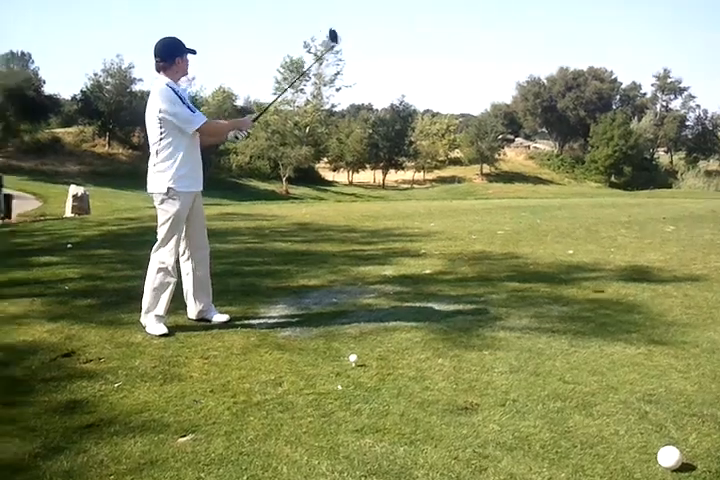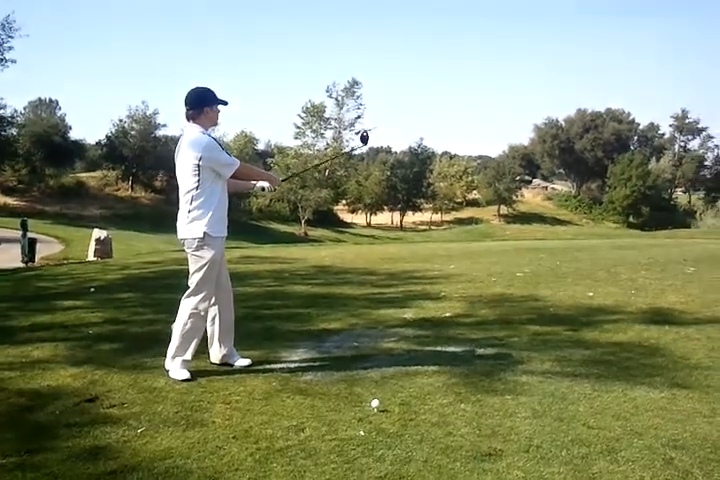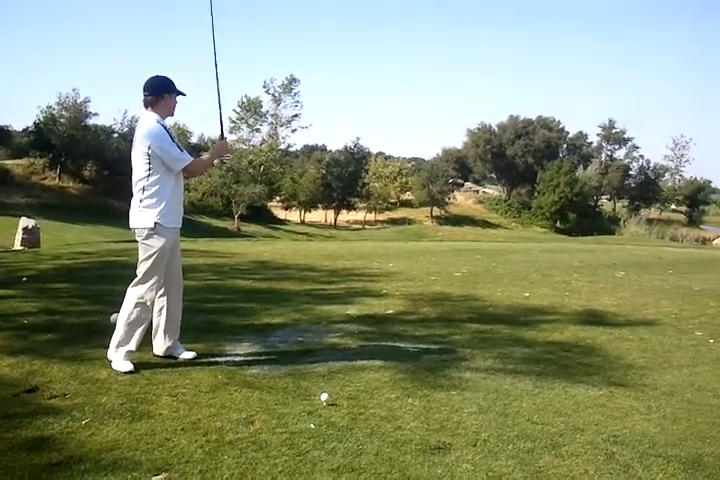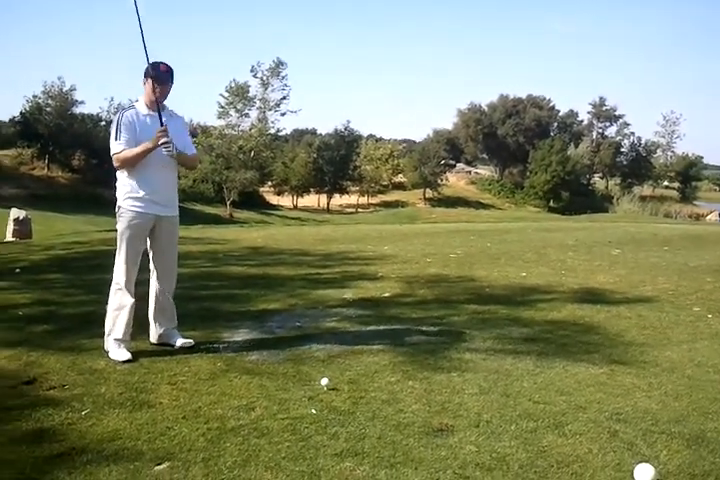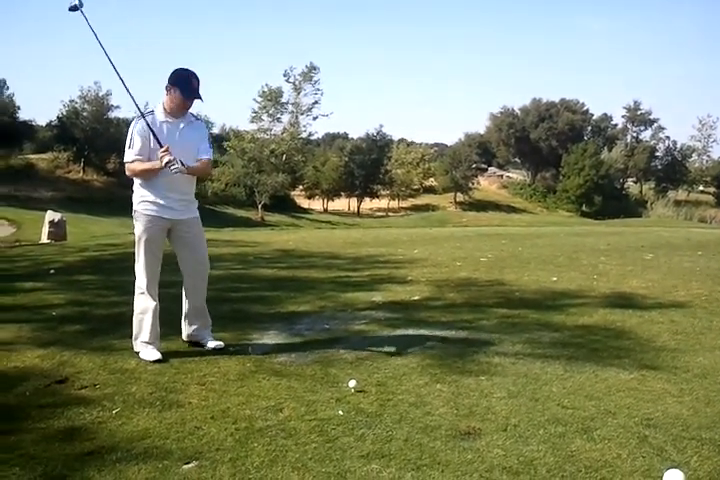
dt=1s
person 1, frame 1
left shoulder: (173, 93)
right shoulder: (166, 94)
left elbow: (197, 136)
right elbow: (206, 127)
left wrist: (228, 133)
right wrist: (238, 123)
left hip: (189, 185)
right hip: (172, 186)
left knee: (197, 247)
right knee: (167, 251)
left ankle: (201, 306)
right ankle: (152, 315)
person 1, frame 2
left shoulder: (190, 141)
right shoulder: (202, 142)
left elbow: (221, 182)
right elbow: (239, 170)
left wrist: (255, 185)
right wrist: (268, 177)
left hip: (208, 230)
right hip: (202, 231)
left knee: (221, 293)
right knee: (199, 297)
left ankle: (223, 350)
right ankle: (176, 359)
person 1, frame 3
left shoulder: (152, 128)
right shoulder: (156, 130)
left elbow: (181, 170)
right elbow: (190, 169)
left wrist: (210, 159)
right wrist: (215, 153)
left hip: (166, 221)
right hip: (155, 222)
left knee: (171, 284)
right knee: (146, 286)
left ankle: (166, 342)
right ankle: (119, 350)
person 1, frame 4
left shoulder: (178, 122)
right shoulder: (127, 117)
left elbow: (192, 162)
right elbow: (119, 160)
left wrist: (174, 151)
right wrist: (150, 145)
left hip: (168, 208)
right hip: (134, 206)
left knee: (166, 273)
right knee: (125, 275)
left ankle: (164, 330)
right ankle: (116, 339)
person 1, frame 5
left shoulder: (198, 126)
right shoulder: (144, 124)
left elbow: (207, 166)
right elbow: (130, 168)
left wrist: (185, 168)
right wrist: (158, 165)
left hip: (186, 210)
right hip: (150, 210)
left knee: (198, 270)
right knee: (147, 278)
left ankle: (196, 330)
right ankle: (145, 341)
